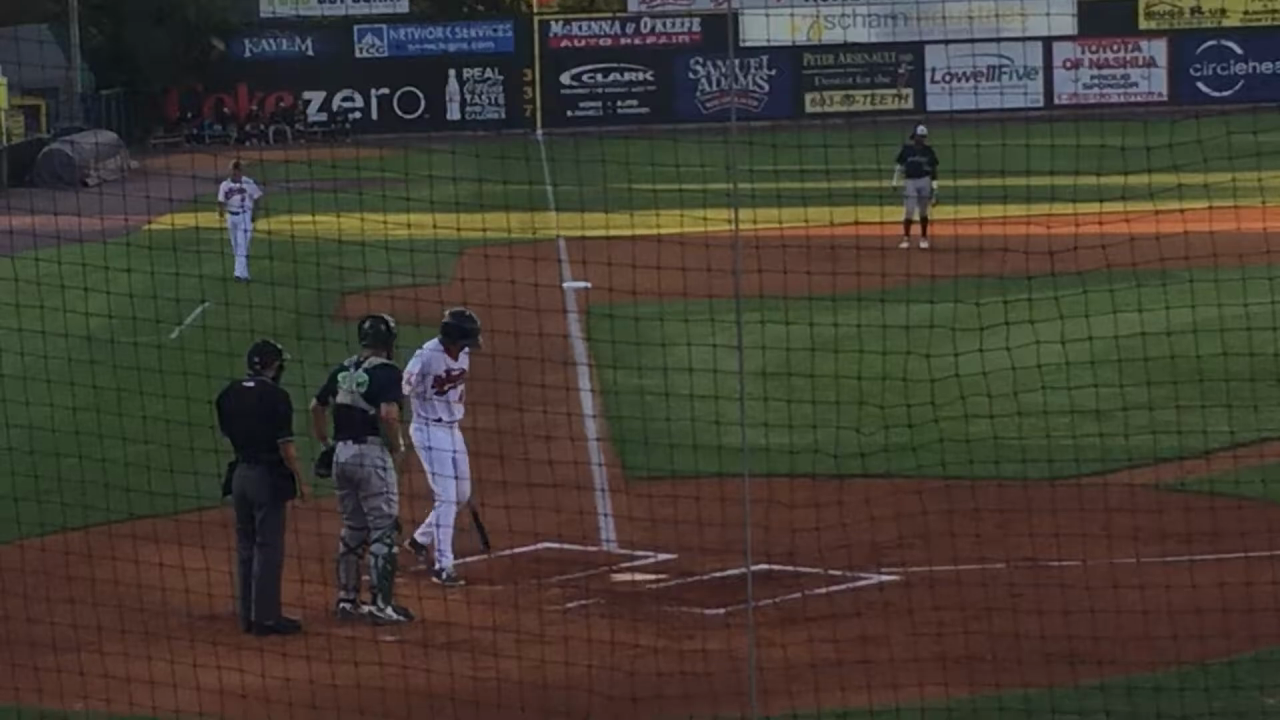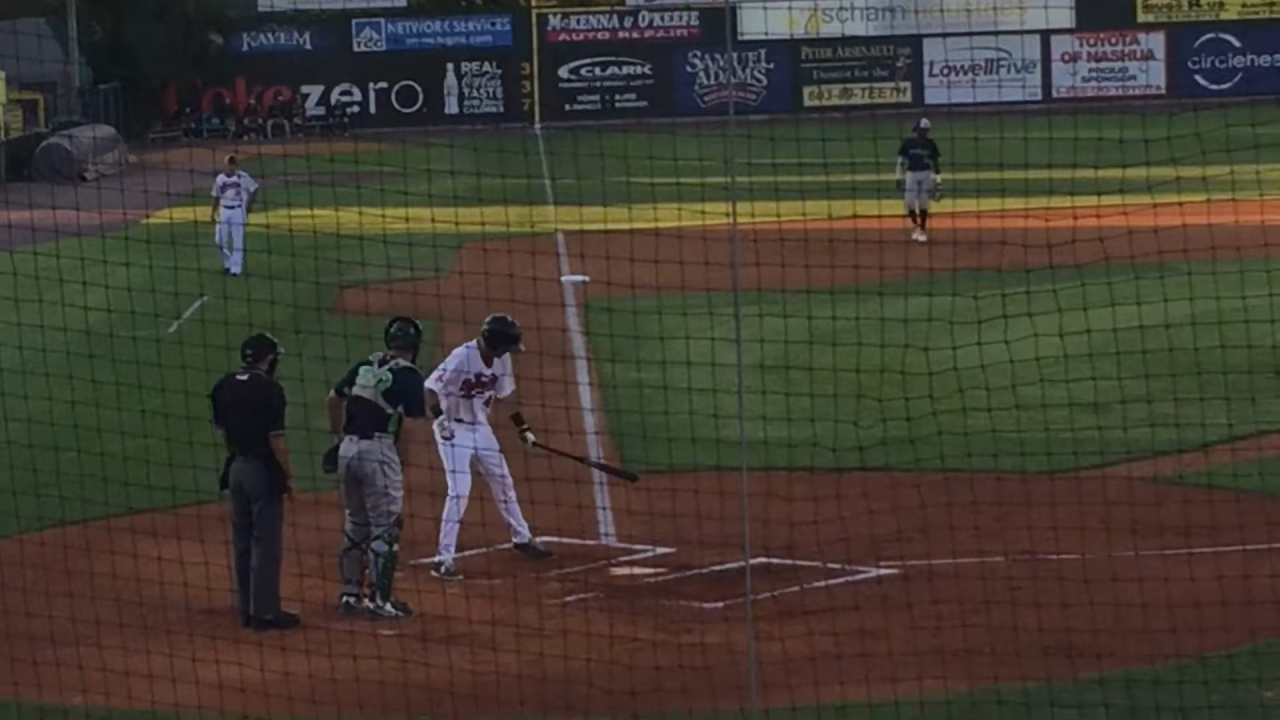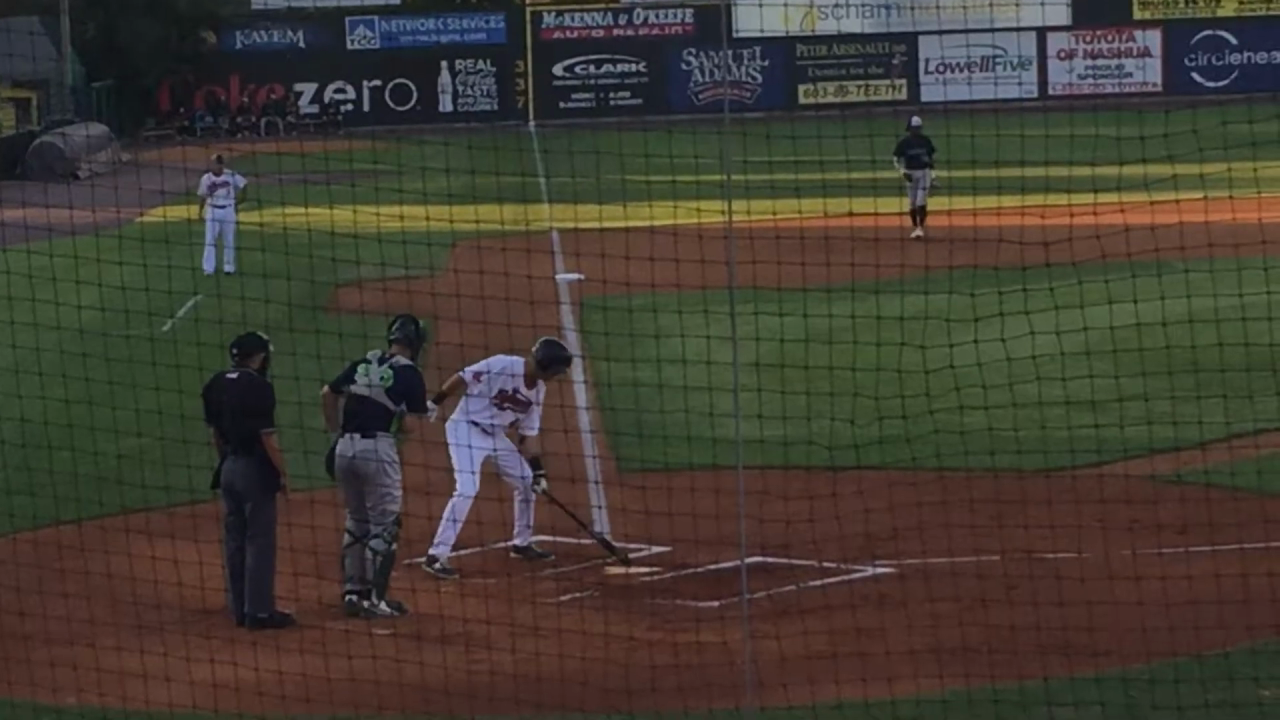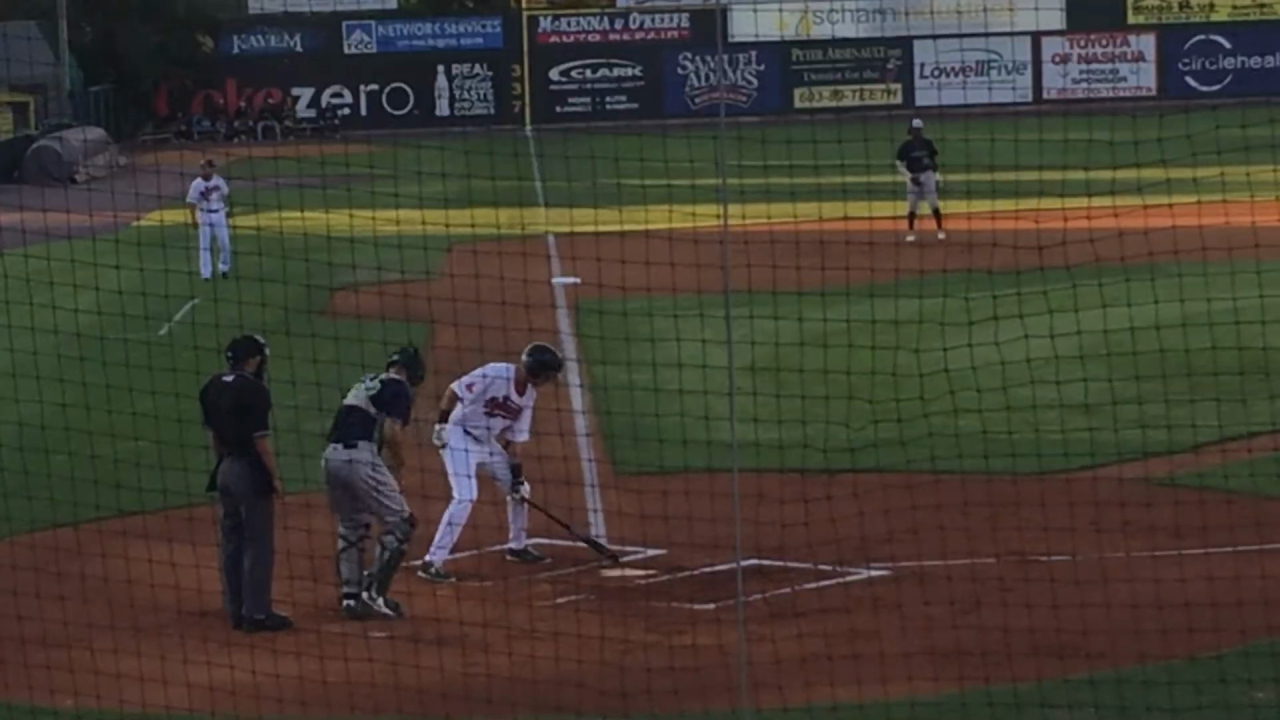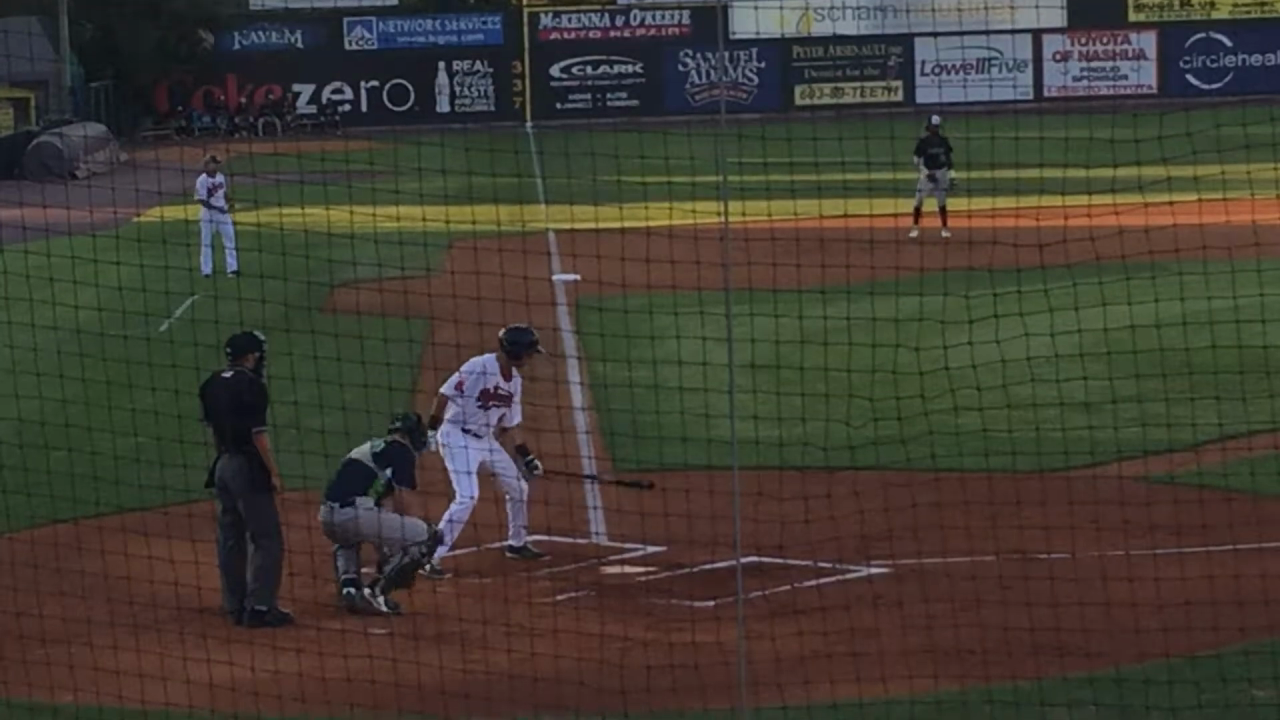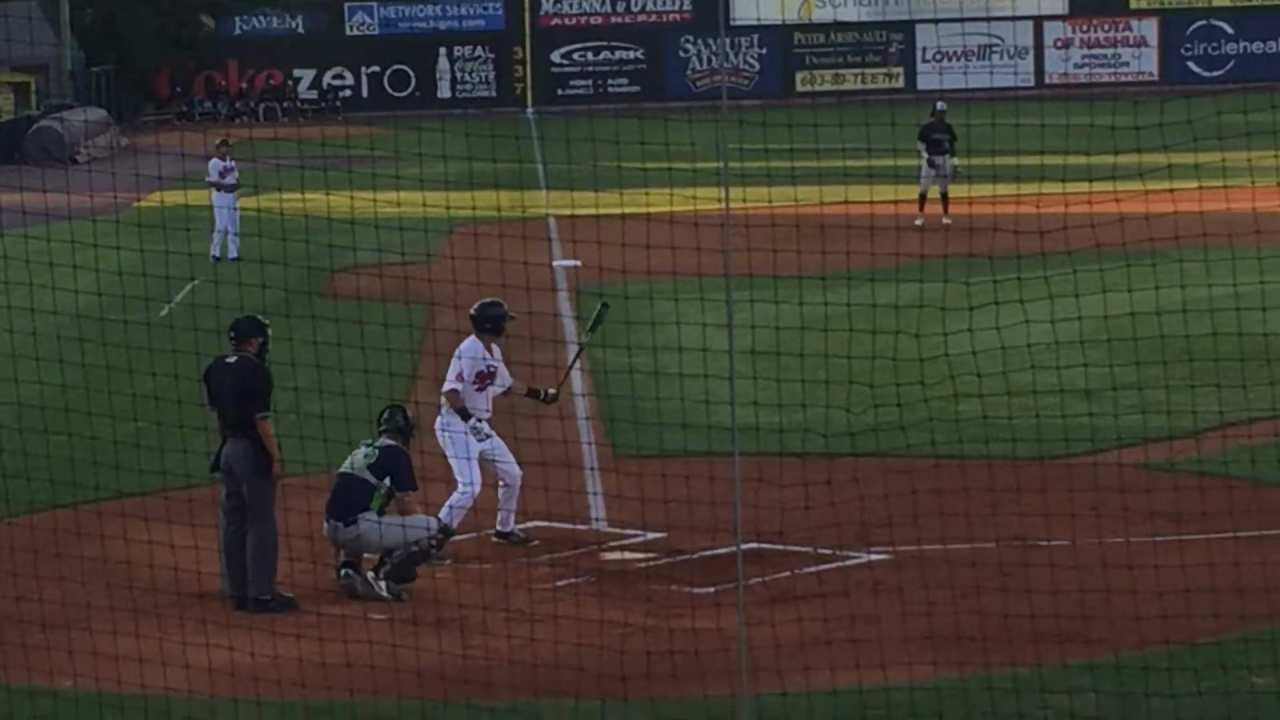
dt=0.4s
person 1, frame 1
left shoulder: (229, 394)
right shoulder: (275, 397)
left elbow: (228, 435)
right elbow: (285, 447)
right wrist: (299, 481)
left hip: (240, 474)
right hip: (267, 477)
left knee: (246, 546)
right knee: (268, 548)
left ankle: (248, 614)
right ankle: (266, 617)
person 1, frame 2
left shoulder: (224, 386)
right shoulder: (269, 389)
left elbow: (224, 433)
right elbow: (276, 440)
right wrist: (288, 476)
left hip: (237, 469)
right hip: (263, 471)
left knee: (242, 541)
right knee: (266, 542)
left ankle: (246, 609)
right ankle: (265, 612)
person 1, frame 3
left shoulder: (215, 385)
right shoulder: (258, 387)
left elbow: (215, 433)
right elbow: (267, 437)
right wrist: (282, 472)
left hip: (228, 468)
right hip: (255, 469)
left knee: (235, 540)
right knee: (260, 541)
left ankle: (240, 608)
right ankle: (260, 611)
person 1, frame 4
left shoulder: (212, 388)
right shoulder: (253, 390)
left elbow: (214, 435)
right elbow: (260, 439)
right wrist: (275, 476)
left hip: (225, 470)
right hip: (250, 472)
left knee: (231, 542)
right knee: (258, 543)
left ankle: (236, 610)
right ankle: (256, 613)
person 1, frame 5
left shoulder: (211, 384)
right shoulder: (251, 386)
left elbow: (214, 429)
right elbow: (258, 435)
right wrist: (273, 472)
left hip: (223, 466)
right hip: (248, 468)
left knee: (230, 539)
right knee: (266, 537)
left ankle: (236, 606)
right ankle: (260, 605)
person 1, frame 6
left shoulder: (216, 368)
right shoulder: (255, 371)
left elbow: (218, 413)
right elbow: (262, 420)
right wrist: (275, 458)
left hip: (228, 451)
right hip: (252, 452)
left knee: (232, 523)
right knee: (261, 524)
left ankle: (237, 591)
right ankle: (262, 593)
person 2, frame 1
left shoulder: (343, 370)
right shoulder: (387, 371)
left elbow: (316, 407)
right elbow: (388, 415)
left wrist: (326, 444)
right wrist: (397, 446)
left hip: (342, 454)
right hip: (371, 454)
left knee: (352, 529)
right knee: (383, 529)
left ankle: (347, 600)
right ankle: (381, 604)
person 2, frame 2
left shoulder: (364, 366)
right shoulder: (410, 376)
left elbow: (333, 399)
right elbow: (409, 425)
left wrist: (339, 437)
right wrist: (398, 458)
left hip: (348, 449)
right hip: (378, 451)
left knee: (356, 524)
right knee: (385, 527)
left ankle: (350, 594)
right ankle: (380, 600)
person 2, frame 3
left shoulder: (362, 364)
right shoulder: (409, 373)
left elbow: (327, 394)
right elbow: (416, 420)
left wrist: (336, 432)
right wrist: (396, 419)
left hip: (345, 448)
right hip: (377, 450)
left knee: (356, 522)
right knee: (384, 526)
left ankle: (352, 592)
right ankle: (374, 599)
person 2, frame 4
left shoulder: (363, 384)
right shoulder: (399, 388)
right elbow: (392, 432)
right wrist: (399, 463)
left hip: (332, 457)
right hip: (360, 458)
left knee: (350, 528)
right knee: (400, 523)
left ankle: (350, 597)
right ankle: (373, 593)
person 2, frame 5
left shoulder: (371, 446)
right shoulder: (402, 450)
right elbow: (402, 500)
left wrist: (384, 554)
right wrist: (410, 521)
left hip: (329, 514)
right hip: (354, 511)
left knee: (348, 538)
right knee: (429, 537)
left ankle: (350, 589)
right ankle: (376, 593)
person 2, frame 6
left shoulder: (362, 450)
right shoulder: (397, 454)
right elbow: (405, 506)
left hip: (332, 531)
right hip: (359, 528)
right knee: (439, 530)
left ankle: (348, 571)
right ankle: (379, 577)
person 3, frame 1
left shoulder: (463, 353)
right shoulder: (426, 355)
right elbow: (401, 392)
left hip: (452, 430)
right hip: (430, 431)
left knee: (461, 493)
right knee: (446, 497)
left ankle: (421, 540)
right ankle: (443, 566)
person 3, frame 2
left shoulder: (502, 359)
right shoulder: (462, 356)
left elbow: (504, 394)
right elbow: (431, 388)
left wrist: (523, 428)
right wrist: (440, 418)
left hip: (480, 427)
right hip: (454, 428)
left knee: (503, 482)
right knee: (459, 491)
left ankle: (522, 540)
right ankle: (443, 560)
person 3, frame 3
left shoulder: (538, 389)
right shoulder: (502, 365)
left elbow: (529, 434)
right elbow: (463, 378)
left wrist: (538, 472)
right wrist: (434, 402)
left hip: (495, 435)
right hip: (466, 429)
left knee: (528, 484)
right knee: (466, 491)
left ankle: (521, 543)
right ankle: (436, 556)
person 3, frame 4
left shoulder: (528, 395)
right shoulder: (494, 374)
left elbow: (515, 439)
right elbow: (455, 390)
left wrist: (518, 478)
right wrist: (441, 424)
left hip: (488, 442)
right hip: (459, 437)
left knee: (520, 490)
right knee: (465, 498)
left ankle: (517, 546)
right ankle: (432, 562)
person 3, frame 5
left shoulder: (515, 379)
right shoulder: (479, 367)
left elbow: (510, 424)
right elbow: (444, 394)
left wrist: (527, 457)
right wrist: (431, 430)
left hip: (486, 438)
right hip: (458, 437)
left knee: (518, 486)
right knee: (467, 498)
left ankle: (517, 543)
right ankle: (428, 557)
person 3, frame 6
left shoulder: (494, 351)
right shoulder: (469, 350)
left elbow: (506, 384)
right elbow: (450, 390)
left wrist: (540, 394)
right wrist: (469, 420)
left hip: (479, 424)
right hip: (457, 425)
left knee: (512, 475)
right knee: (470, 487)
left ankle: (505, 529)
